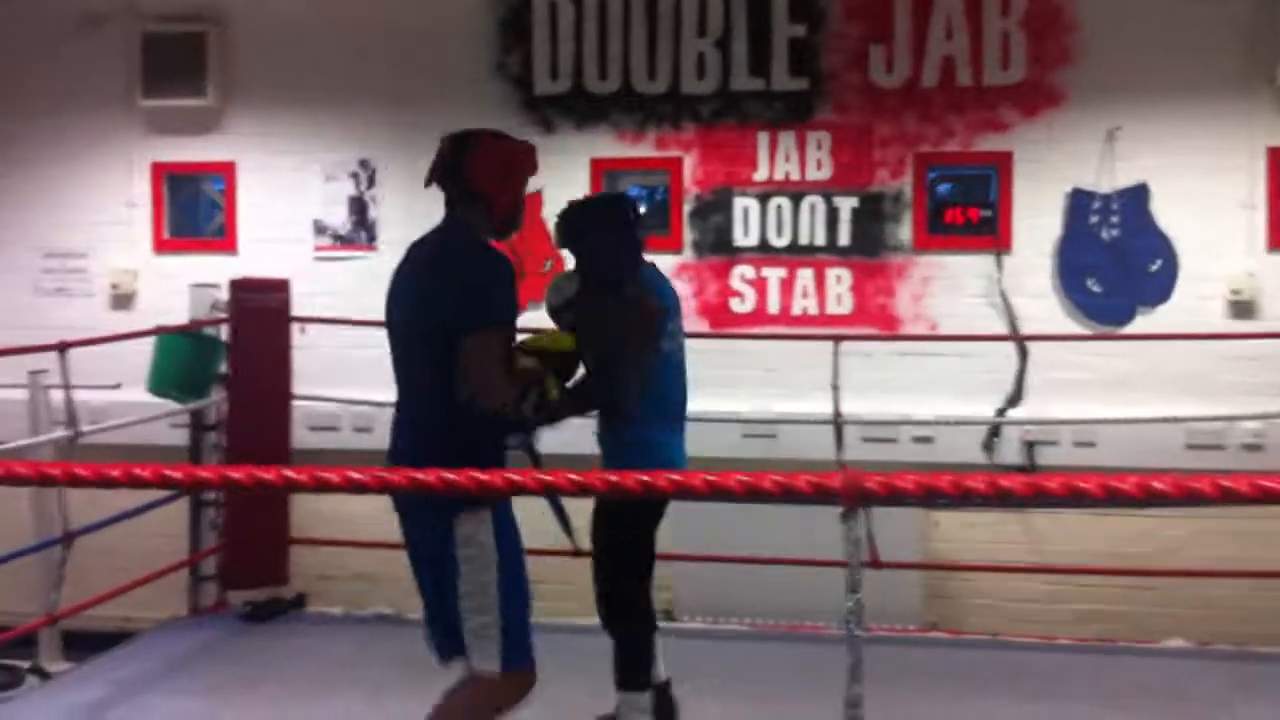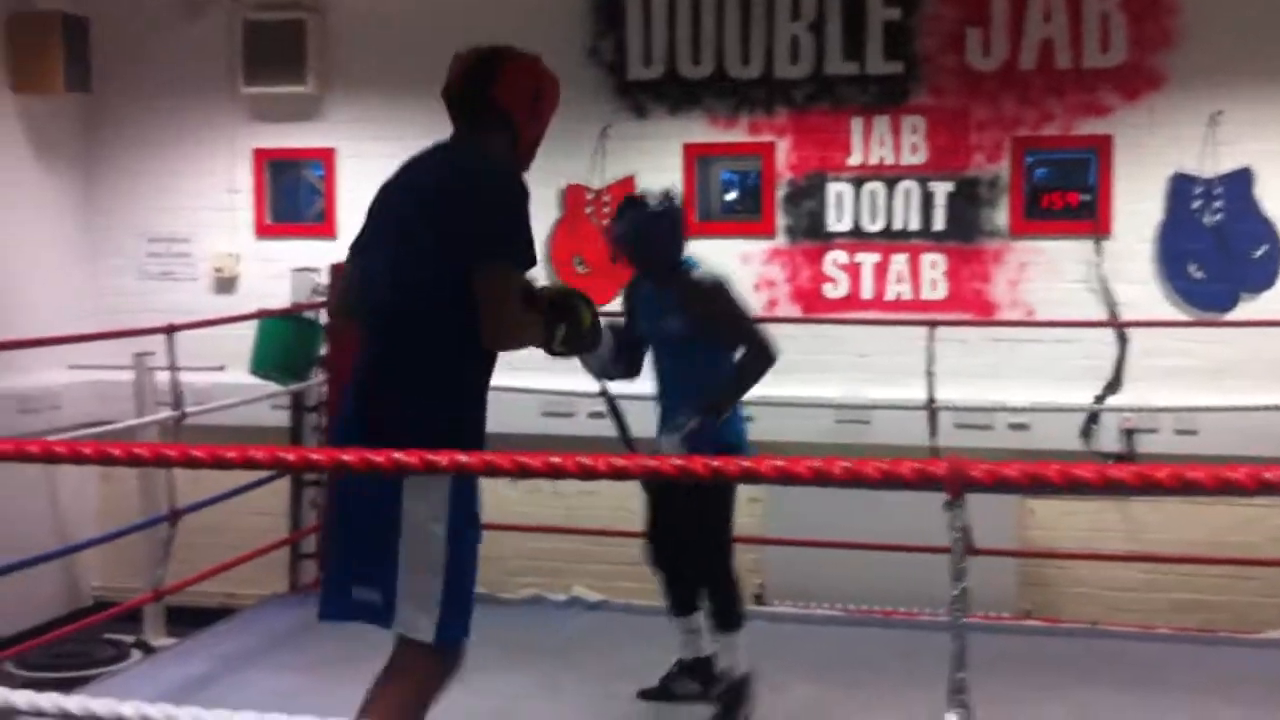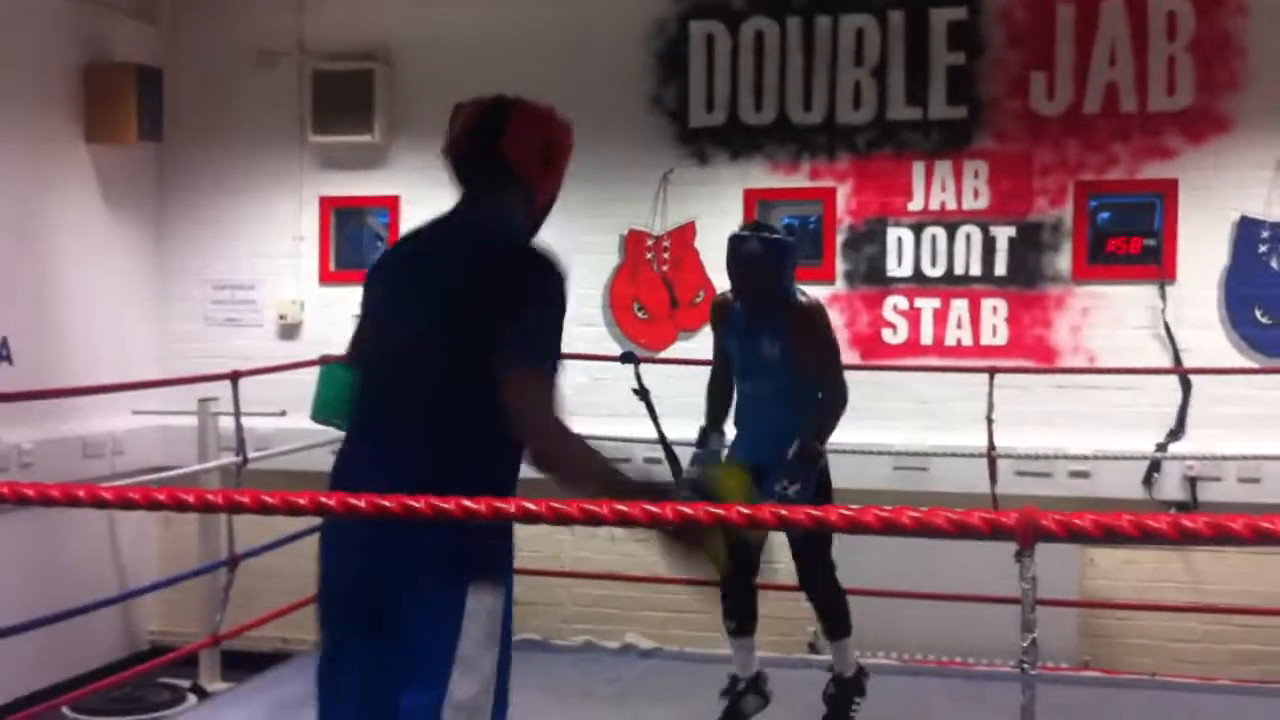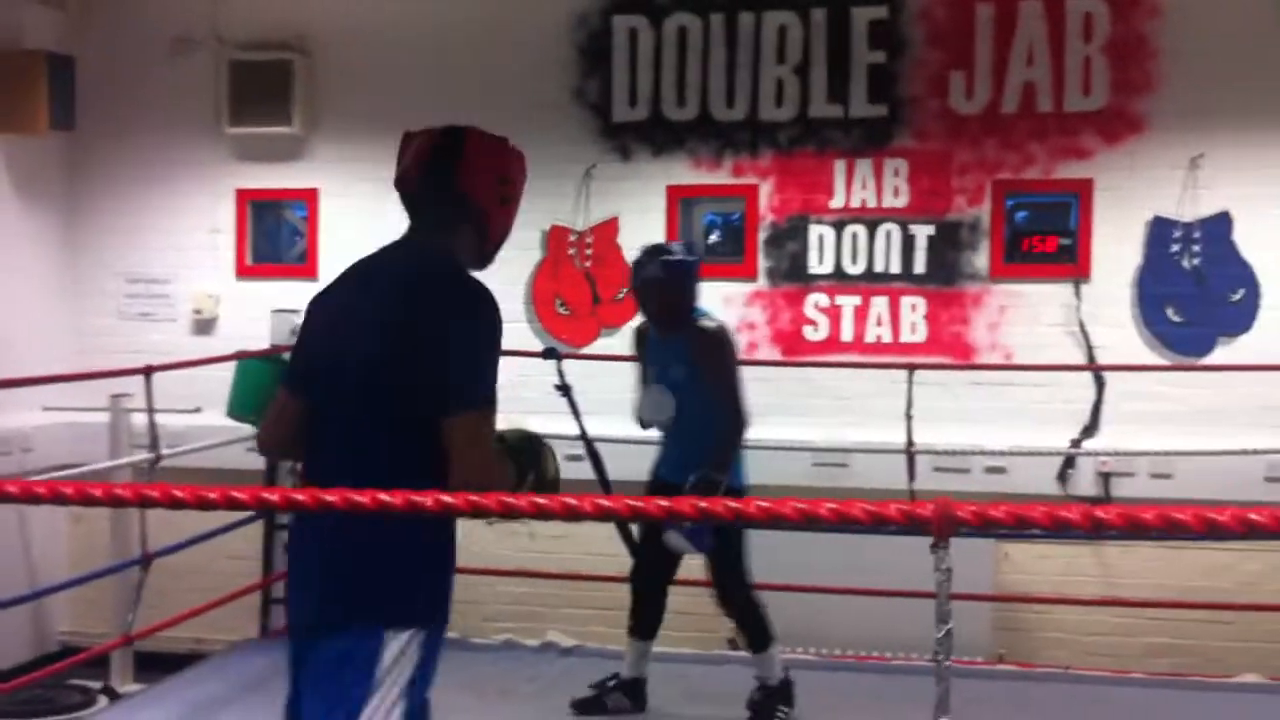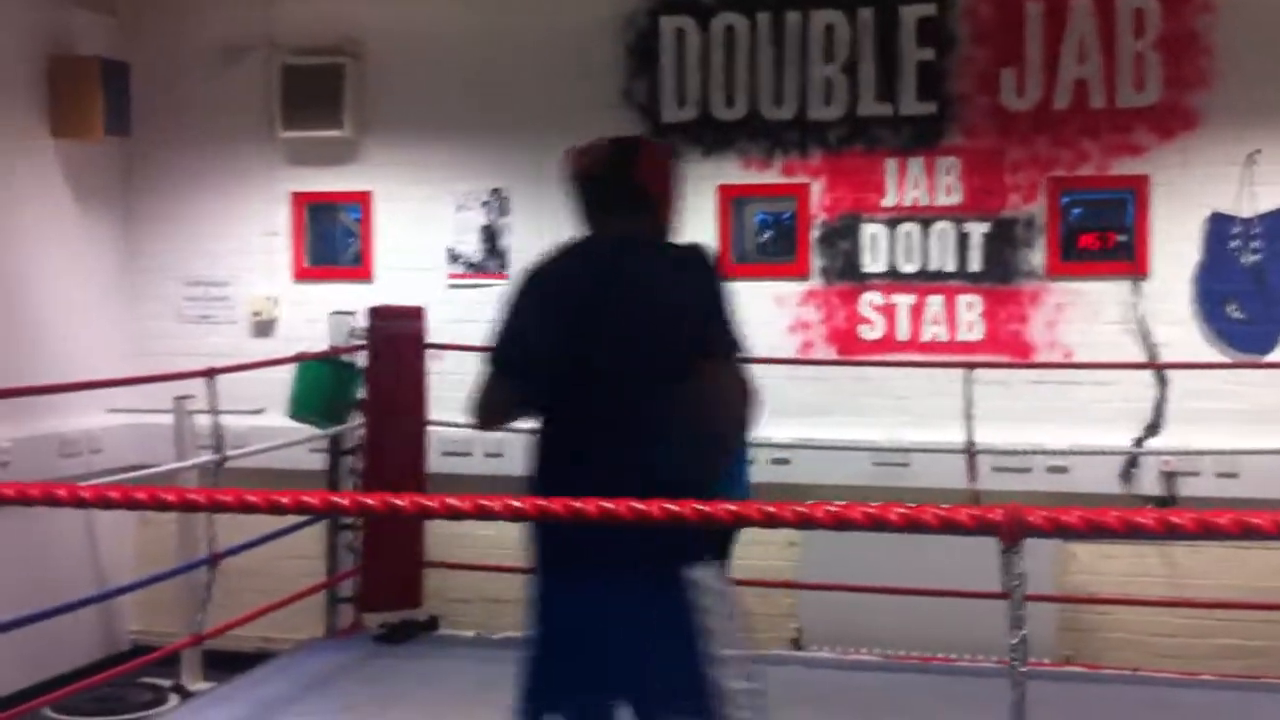
dt=0.5s
person 1, frame 1
left shoulder: (418, 261)
right shoulder: (484, 267)
right elbow: (484, 386)
left wrist: (517, 365)
right wrist: (535, 391)
left hip: (421, 478)
right hip: (458, 487)
left knee: (486, 648)
person 1, frame 2
left shoulder: (409, 183)
right shoulder: (494, 188)
left elbow: (346, 303)
right elbow: (505, 324)
right wrist: (562, 322)
left hip: (376, 426)
right hip: (426, 436)
left knee: (419, 633)
right knee: (428, 644)
person 1, frame 3
left shoulder: (397, 262)
right shoulder: (526, 274)
right elbow: (532, 425)
right wrist: (636, 495)
left hip: (358, 536)
right hip: (447, 550)
person 1, frame 4
left shoulder: (345, 294)
right shoulder: (460, 304)
left elbow: (277, 437)
right elbow: (472, 475)
right wrist: (521, 466)
left hip: (322, 563)
right hip: (394, 583)
person 1, frame 5
left shoulder: (546, 281)
right shoulder: (683, 273)
left elbow: (491, 409)
right elbow: (729, 416)
left hip: (566, 529)
right hip: (664, 530)
person 2, frame 1
left shoulder: (627, 300)
right shoulder: (649, 289)
left elbow: (607, 392)
left wrist: (537, 409)
right wrist: (574, 324)
left hip: (636, 466)
right hip: (653, 458)
left knee: (622, 595)
right knee: (623, 586)
person 2, frame 2
left shoulder: (703, 287)
right shoulder: (642, 290)
left elbow: (761, 352)
right elbow: (630, 366)
left wrist: (709, 410)
right wrist: (605, 348)
left hip: (715, 441)
right hip: (676, 438)
left knee: (708, 555)
right knee: (666, 549)
right ankle: (695, 664)
person 2, frame 3
left shoulder: (805, 315)
right shoulder: (726, 310)
left elbow: (835, 395)
left wrist: (803, 456)
right wrist: (709, 446)
left hip: (799, 468)
right hip: (748, 460)
left knee: (815, 574)
right knee: (735, 572)
left ankle: (847, 676)
person 2, frame 4
left shoulder: (709, 337)
right shoulder: (645, 336)
left elbow: (732, 420)
left wrist: (708, 487)
right wrist: (648, 409)
left hip: (715, 478)
right hip: (671, 473)
left knee: (730, 587)
right knee: (647, 578)
person 2, frame 5
left shoulder: (698, 349)
right shoulder: (663, 348)
left elbow: (724, 431)
left hip: (712, 493)
right hip: (684, 489)
left knee: (691, 598)
right knee: (672, 593)
right ankle: (673, 696)
